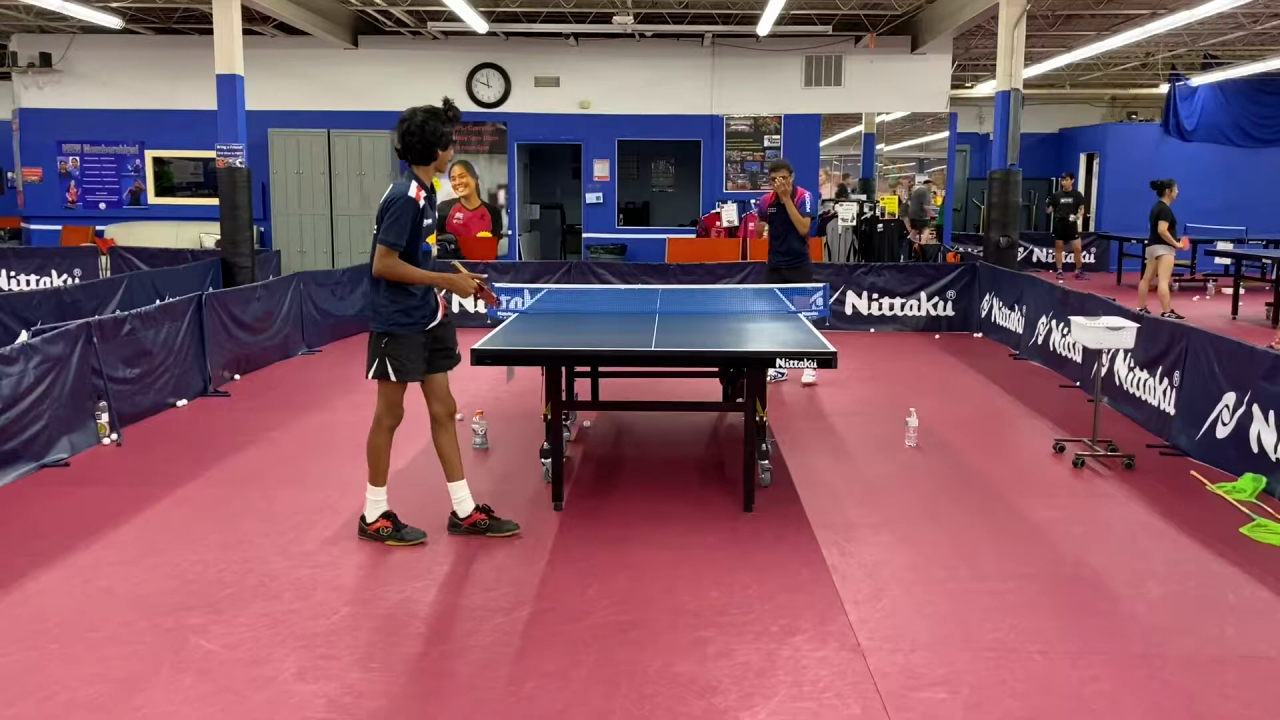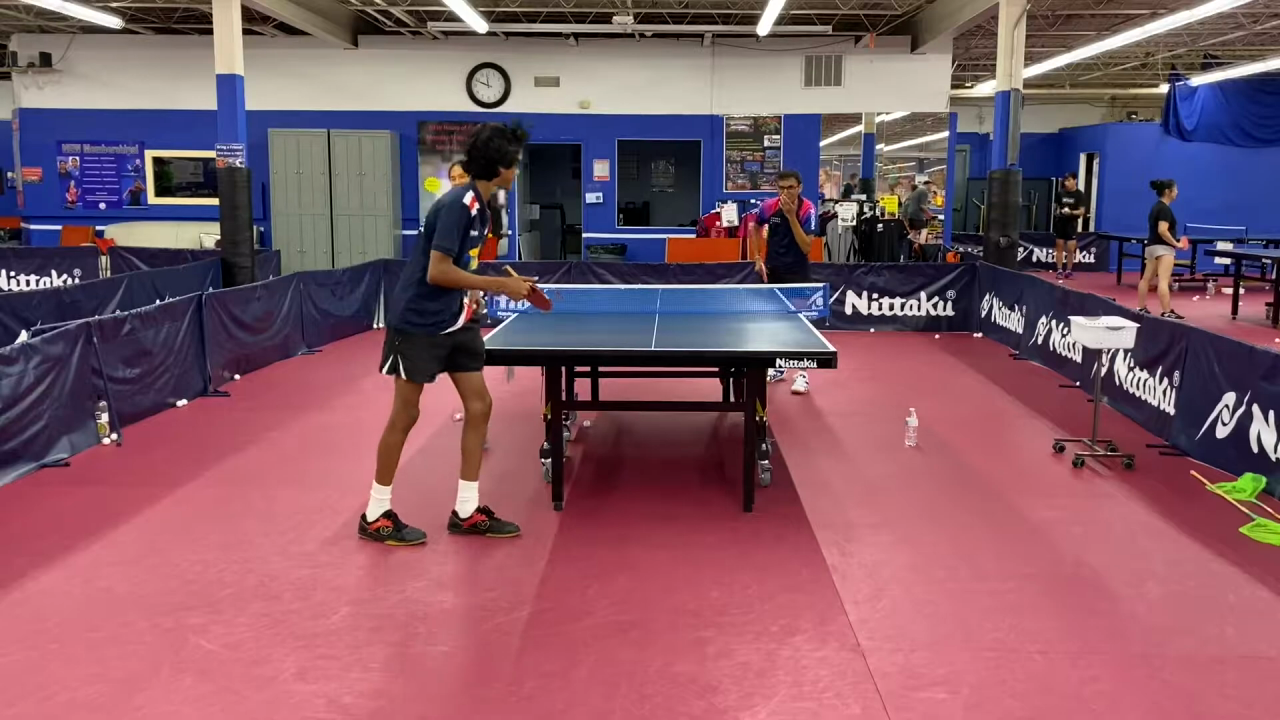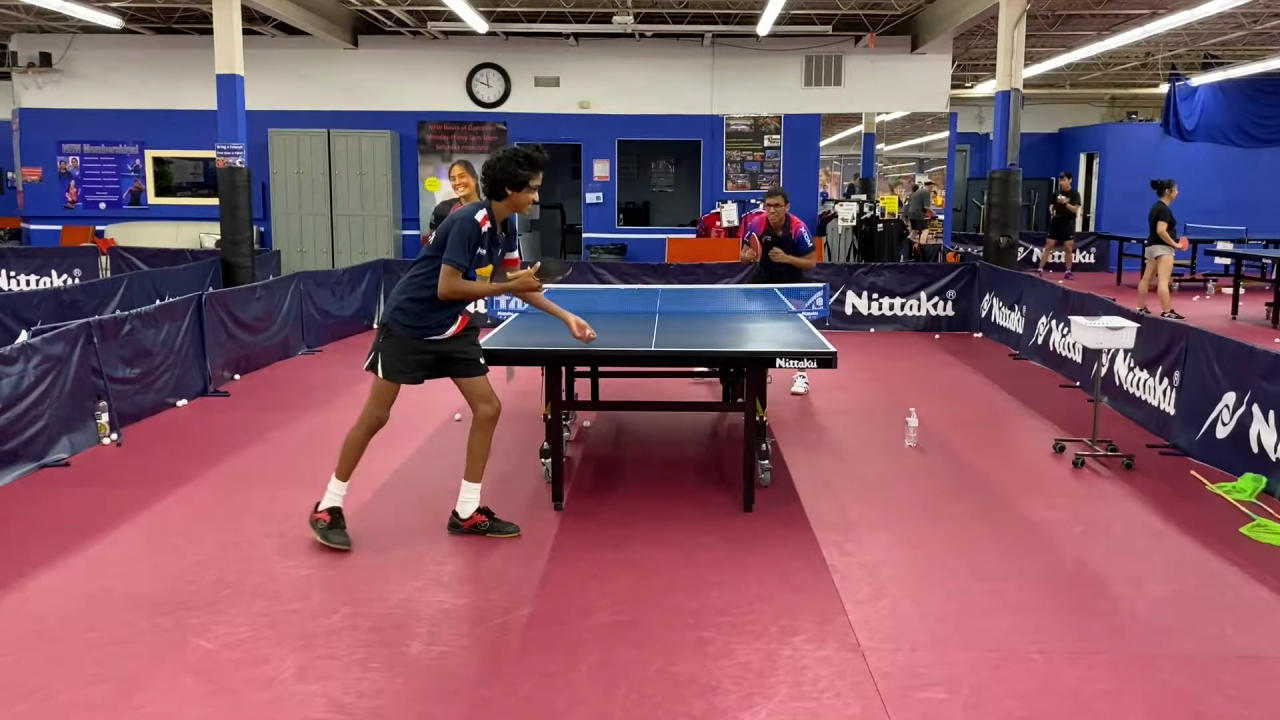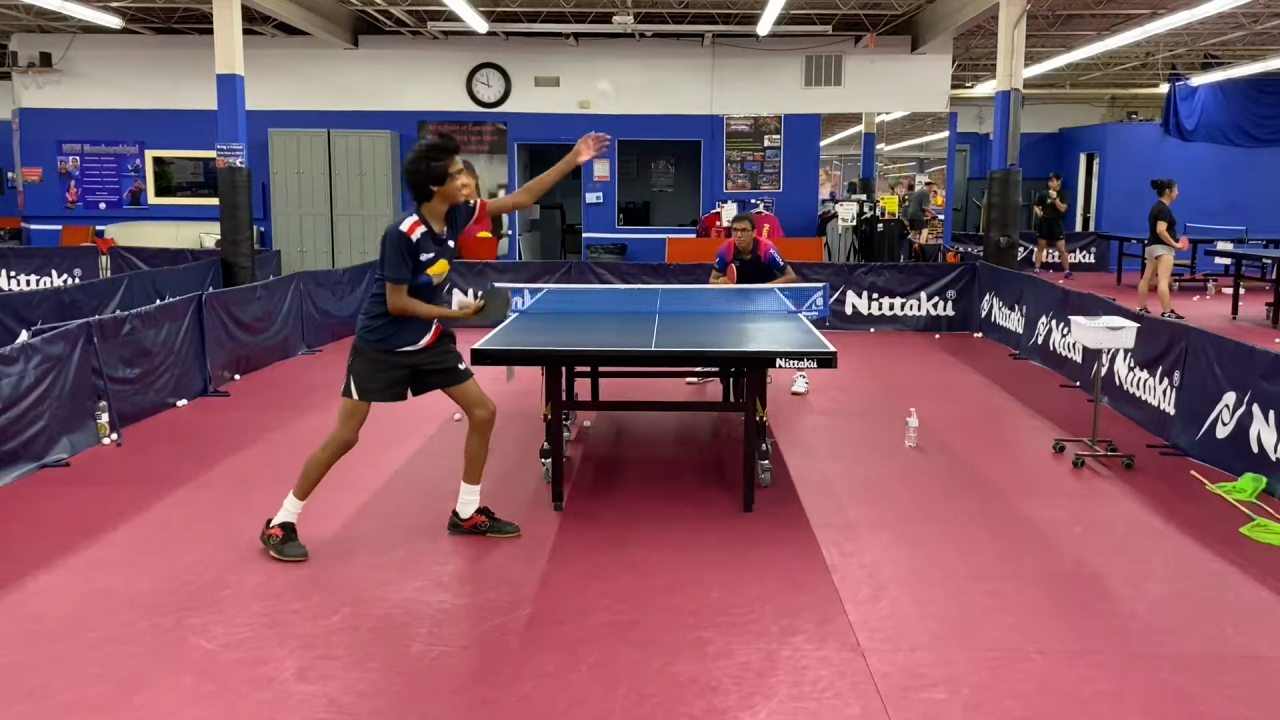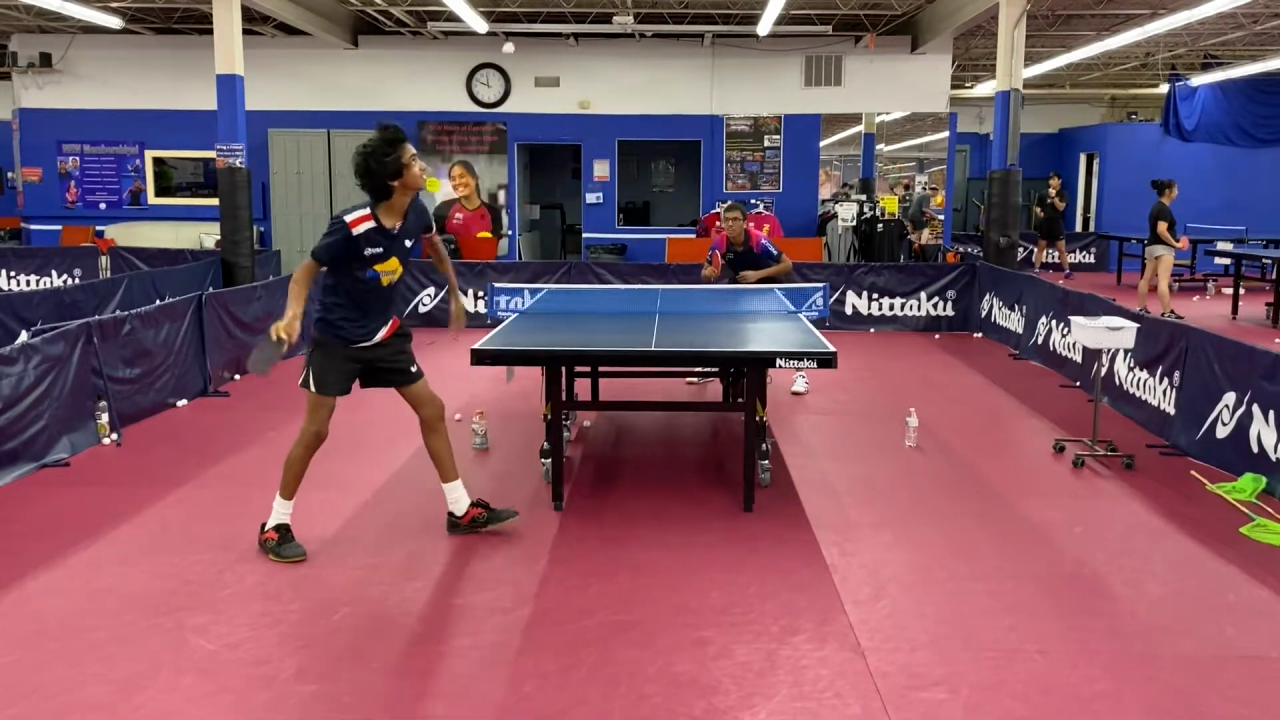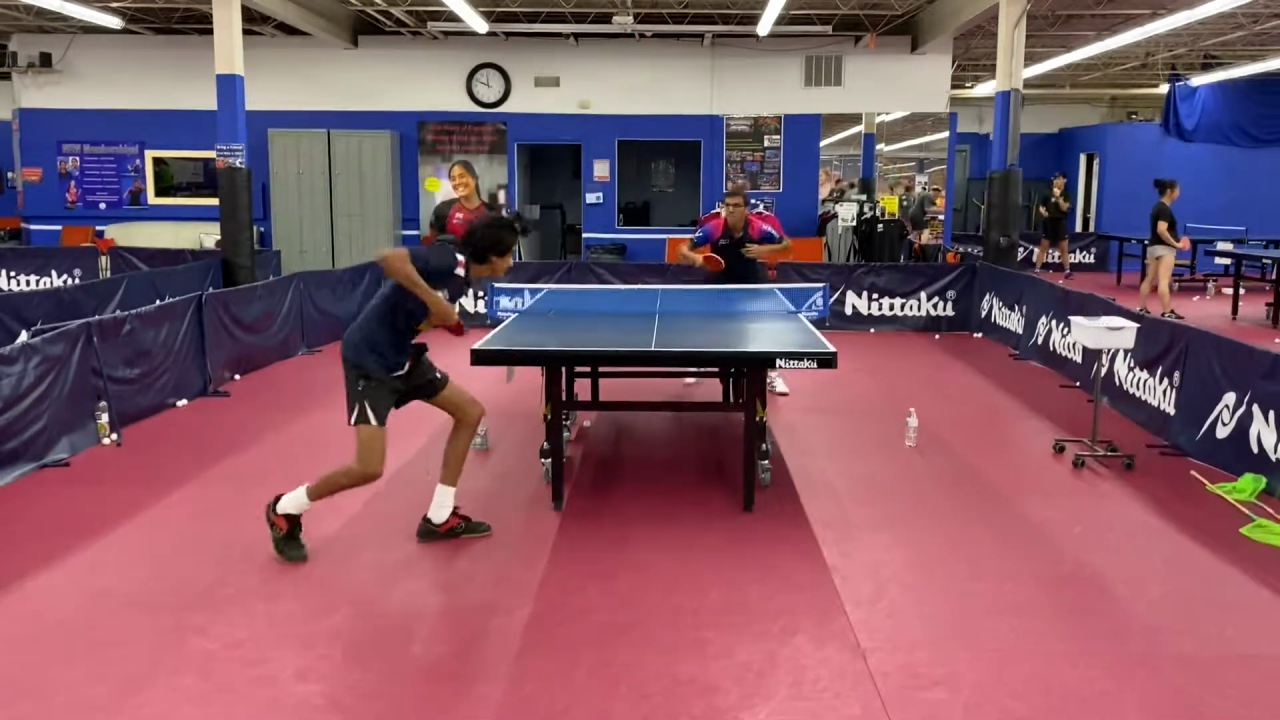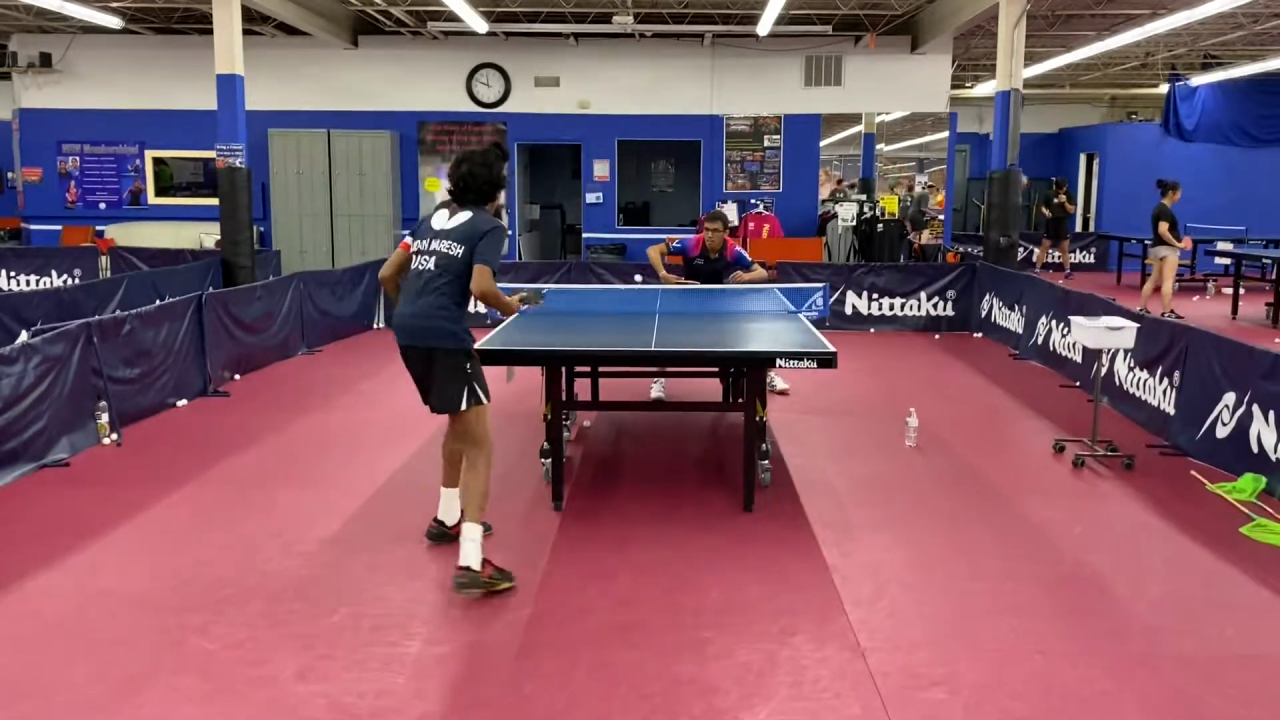
dt=0.4s
person 1, frame 1
left shoulder: (424, 192)
right shoulder: (405, 198)
right elbow: (383, 265)
left wrist: (450, 283)
right wrist: (447, 281)
left hip: (426, 321)
right hip: (398, 325)
left knee: (443, 411)
right knee: (389, 415)
left ankle: (464, 511)
right ankle: (374, 516)
person 1, frame 2
left shoulder: (477, 204)
right shoulder: (457, 206)
right elbow: (437, 272)
left wrist: (504, 286)
right wrist: (499, 285)
left hip: (453, 321)
right hip: (417, 322)
left knee: (479, 407)
right knee: (405, 415)
left ankle: (467, 511)
right ankle: (376, 514)
person 1, frame 3
left shoulder: (502, 230)
right shoulder: (469, 222)
left elbow: (517, 282)
right elbow: (447, 287)
left wrist: (565, 315)
right wrist: (508, 288)
left hip: (452, 329)
right hip: (408, 325)
left knee: (487, 409)
right knee: (375, 416)
left ankle: (467, 512)
right ankle: (330, 507)
person 1, frame 4
left shoulder: (457, 214)
right shoulder: (402, 234)
left elbow: (518, 199)
right elbow: (395, 303)
left wrist: (571, 161)
right wrist: (452, 313)
left hip: (427, 340)
right hip: (379, 344)
left knee: (483, 413)
right knee: (345, 436)
left ankle: (467, 512)
right ankle: (281, 522)
person 1, frame 5
left shoulder: (416, 213)
right shoulder: (350, 227)
left elbow: (435, 247)
right elbow: (306, 271)
left wrist: (455, 295)
right wrist: (292, 315)
left hip: (385, 332)
right hip: (335, 338)
left knee: (432, 411)
right knee: (314, 432)
left ankle: (462, 510)
right ankle: (275, 524)
person 1, frame 6
left shoulder: (459, 274)
right shoulder: (447, 262)
right elbow: (388, 257)
right wrist: (434, 303)
left hip: (401, 355)
right hip: (369, 360)
left knee: (471, 412)
right knee: (368, 469)
left ankle: (439, 516)
right ankle: (286, 510)
person 1, frame 7
left shoulder: (430, 220)
right shoulder: (489, 227)
left elbow: (387, 275)
right elbow: (480, 286)
right wrist: (507, 305)
left hip: (408, 333)
right hip: (444, 337)
left knee: (464, 419)
right knee: (479, 443)
left ankle: (448, 517)
right ankle: (471, 562)
person 2, frame 1
left shoulder: (804, 197)
right shoulder: (767, 200)
left elbow: (804, 229)
right elbow: (762, 225)
left wrist: (786, 199)
left hip: (799, 265)
right hip: (775, 265)
right ankle: (779, 366)
person 2, frame 2
left shoulder: (808, 210)
right shoulder: (769, 206)
left elbow: (807, 247)
right elbow: (756, 227)
left wrist: (791, 216)
right wrist: (758, 257)
left hip: (797, 272)
right hip: (772, 270)
left ankle: (801, 373)
right ankle: (778, 366)
person 2, frame 3
left shoulder: (798, 228)
right shoulder: (756, 223)
left elbow: (811, 263)
right elbow: (744, 253)
left wrist: (786, 258)
right wrist: (748, 256)
left hip: (790, 278)
right hip: (763, 276)
left ankle: (801, 375)
person 2, frame 4
left shoulder: (767, 249)
right shoulder: (726, 250)
left elbow: (791, 277)
right elbow: (712, 282)
right wrist: (721, 282)
left ankle: (800, 375)
right ankle: (709, 366)
person 2, frame 5
left shoulder: (759, 240)
right shoulder: (719, 243)
left elbow: (787, 265)
right elbow: (704, 274)
left wrist: (758, 274)
right wrist: (710, 273)
left hip: (768, 285)
right hip: (739, 285)
left ankle: (800, 374)
right ankle: (711, 366)
person 2, frame 6
left shoulder: (758, 228)
right shoulder: (713, 228)
left elbow: (787, 244)
right elbow: (683, 249)
left wrist: (764, 249)
right wrist: (694, 256)
left hip: (750, 283)
right hip: (721, 281)
left ankle: (772, 375)
person 2, frame 7
left shoulder: (733, 250)
right shoulder: (691, 244)
left elbow: (762, 274)
right elbow: (653, 250)
left wrist: (746, 277)
right wrist: (663, 274)
left ankle: (768, 376)
right ankle: (659, 380)
